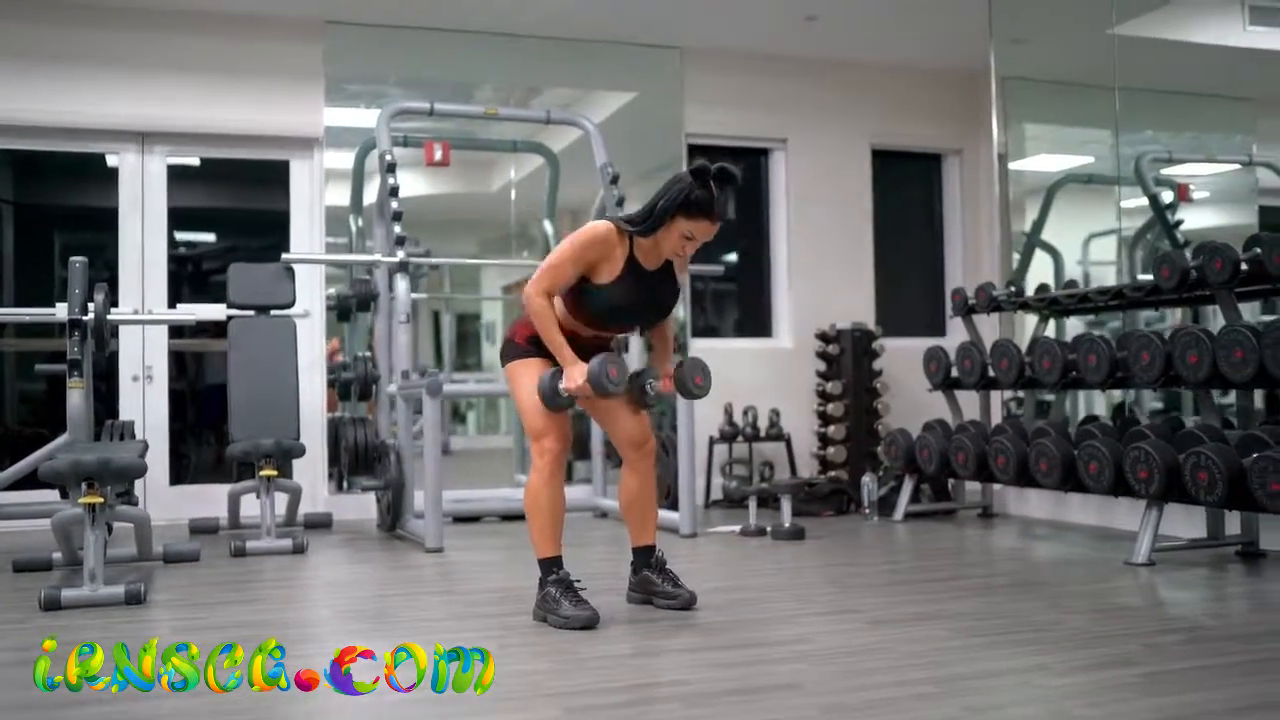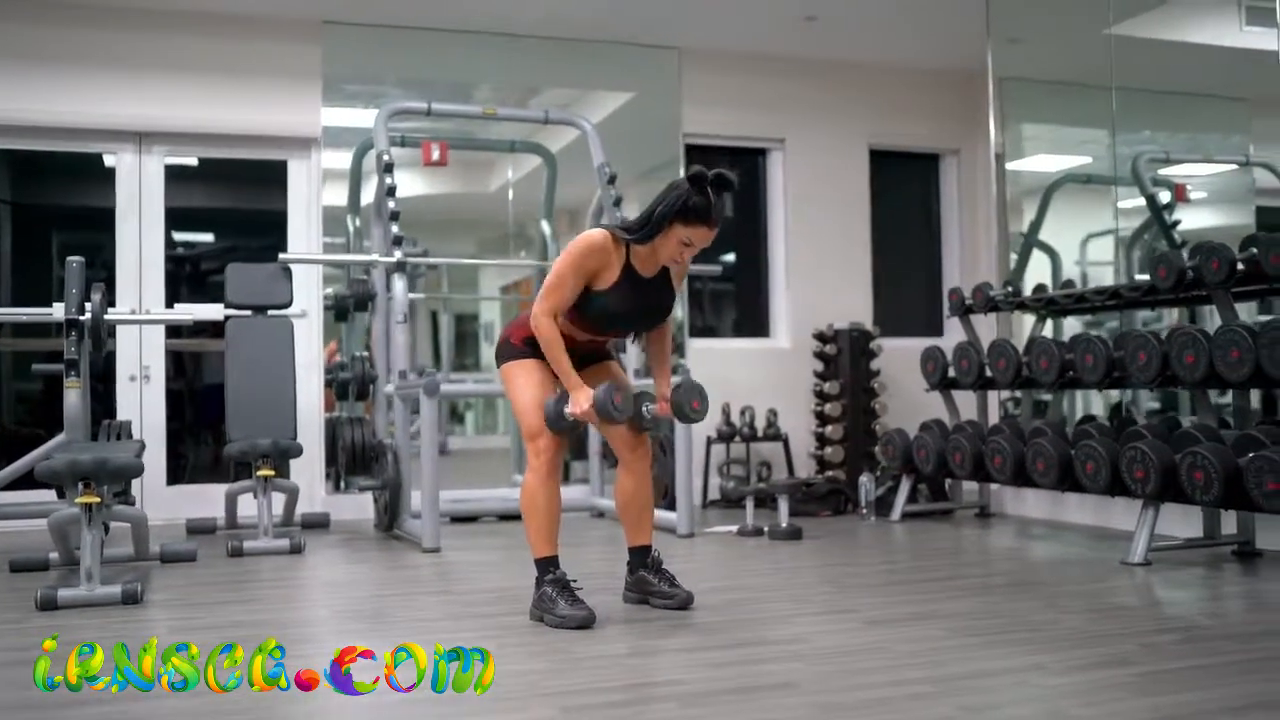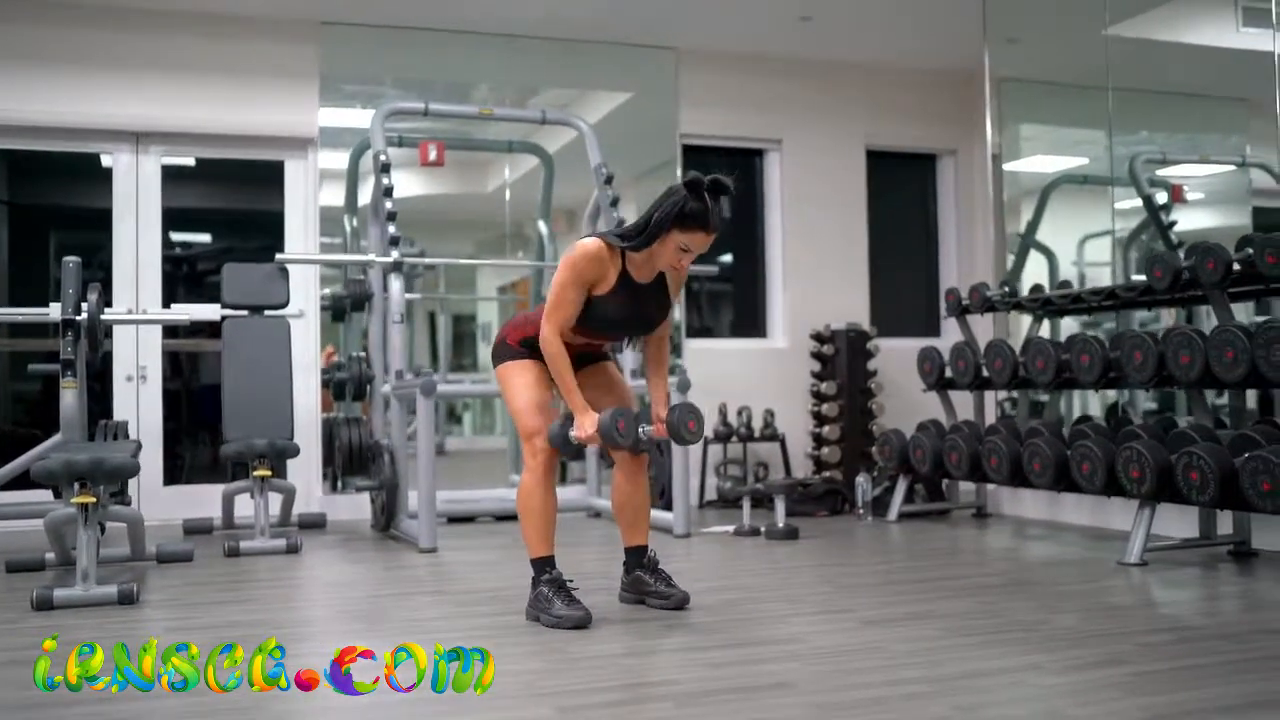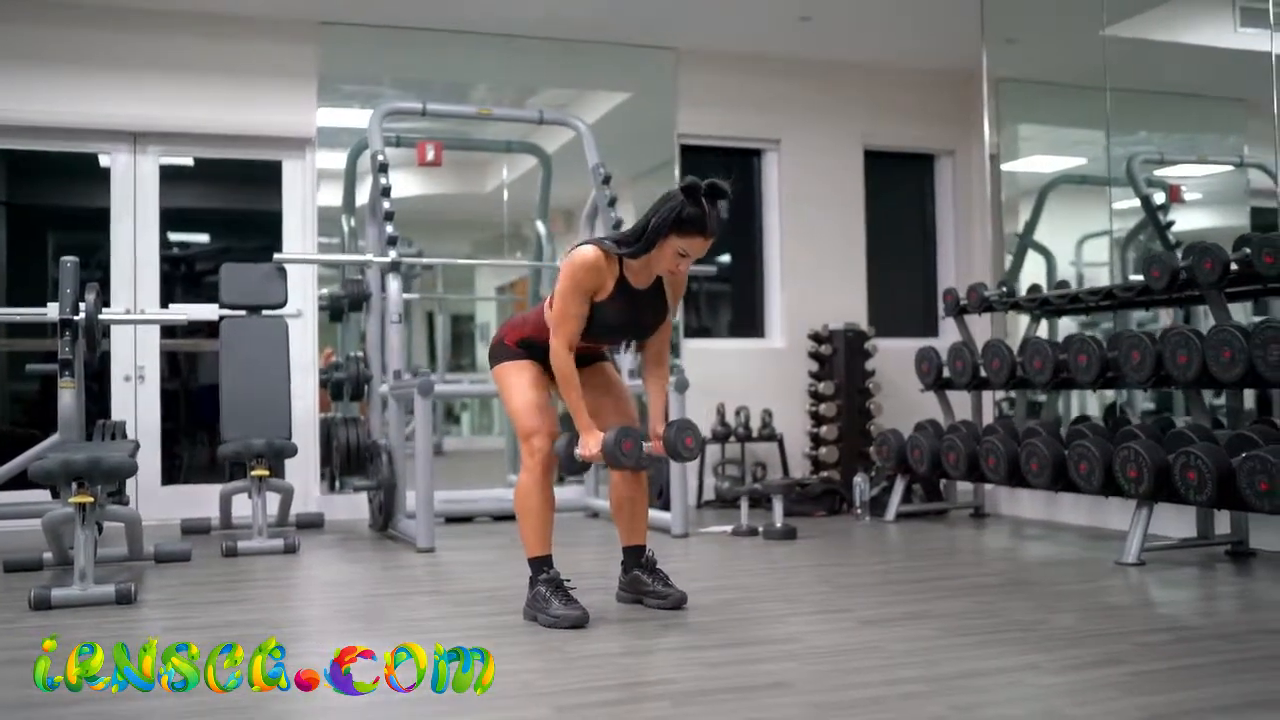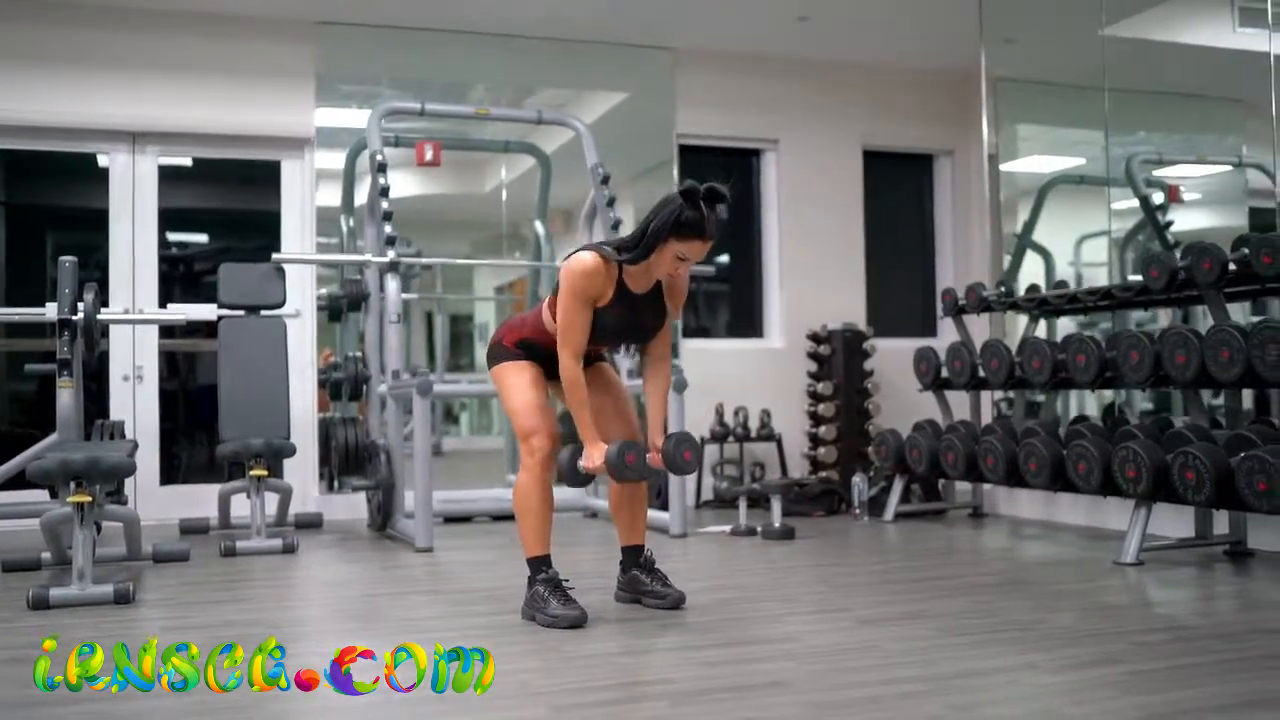
dt=0.1s
person 1, frame 1
left shoulder: (677, 255)
right shoulder: (601, 238)
left elbow: (658, 312)
right elbow: (535, 294)
left wrist: (664, 365)
right wrist: (570, 364)
left hip: (596, 350)
right hip: (536, 344)
left knee: (641, 444)
right knee: (551, 445)
left ankle: (645, 569)
right ankle: (551, 584)
person 1, frame 2
left shoulder: (674, 264)
right shoulder: (597, 246)
left elbow: (657, 326)
right elbow: (543, 316)
left wrist: (662, 385)
right wrist: (575, 390)
left hip: (591, 351)
right hip: (530, 345)
left knee: (638, 443)
right knee: (548, 444)
left ankle: (641, 569)
right ankle: (548, 584)
person 1, frame 3
left shoulder: (673, 270)
right shoulder: (593, 254)
left elbow: (656, 336)
right elbow: (550, 333)
left wrist: (658, 403)
right wrist: (580, 410)
left hip: (588, 353)
right hip: (527, 347)
left knee: (634, 446)
right knee: (543, 445)
left ankle: (637, 569)
right ankle: (544, 584)
person 1, frame 4
left shoulder: (673, 278)
right shoulder: (590, 262)
left elbow: (655, 351)
right elbow: (561, 349)
left wrist: (657, 422)
right wrist: (585, 428)
left hip: (587, 353)
right hip: (525, 347)
right knee: (541, 445)
left ankle: (636, 569)
right ankle: (541, 584)
person 1, frame 5
left shoulder: (674, 282)
right shoulder: (589, 268)
left elbow: (657, 358)
right elbow: (568, 359)
left wrist: (656, 433)
right wrist: (590, 440)
left hip: (585, 355)
right hip: (524, 348)
left knee: (632, 447)
right knee: (540, 445)
left ankle: (634, 568)
right ankle: (540, 584)
